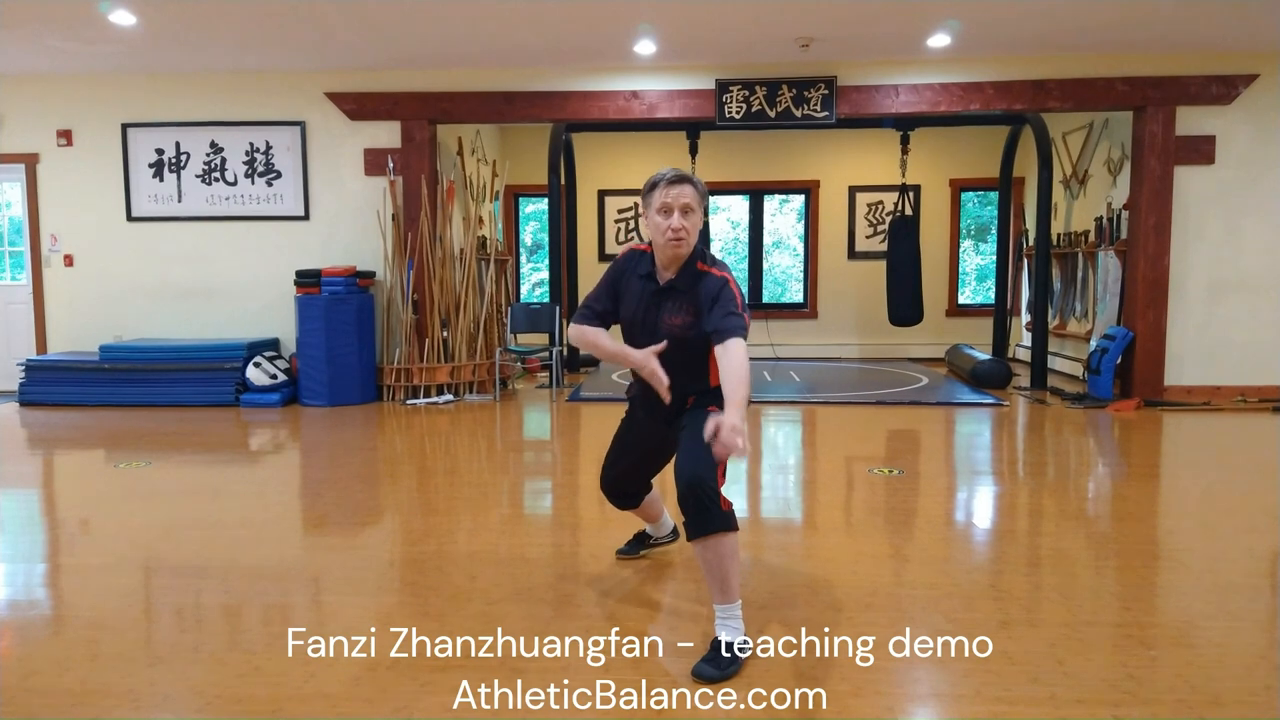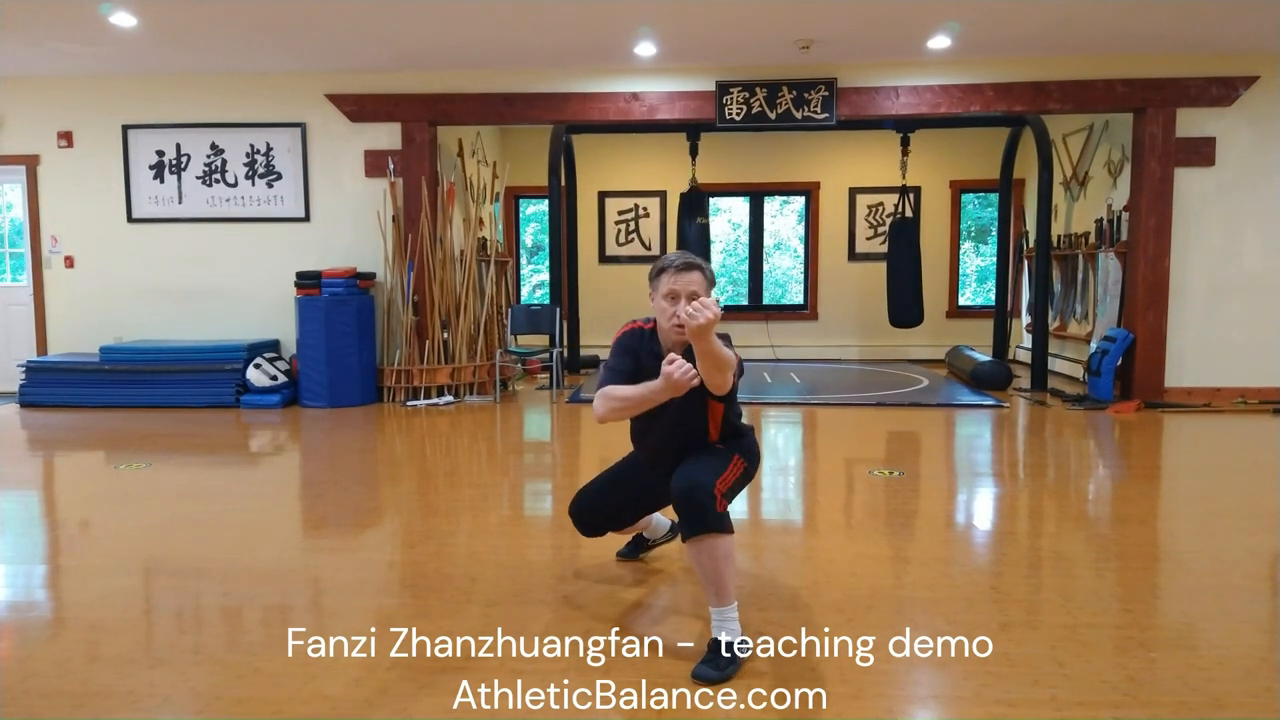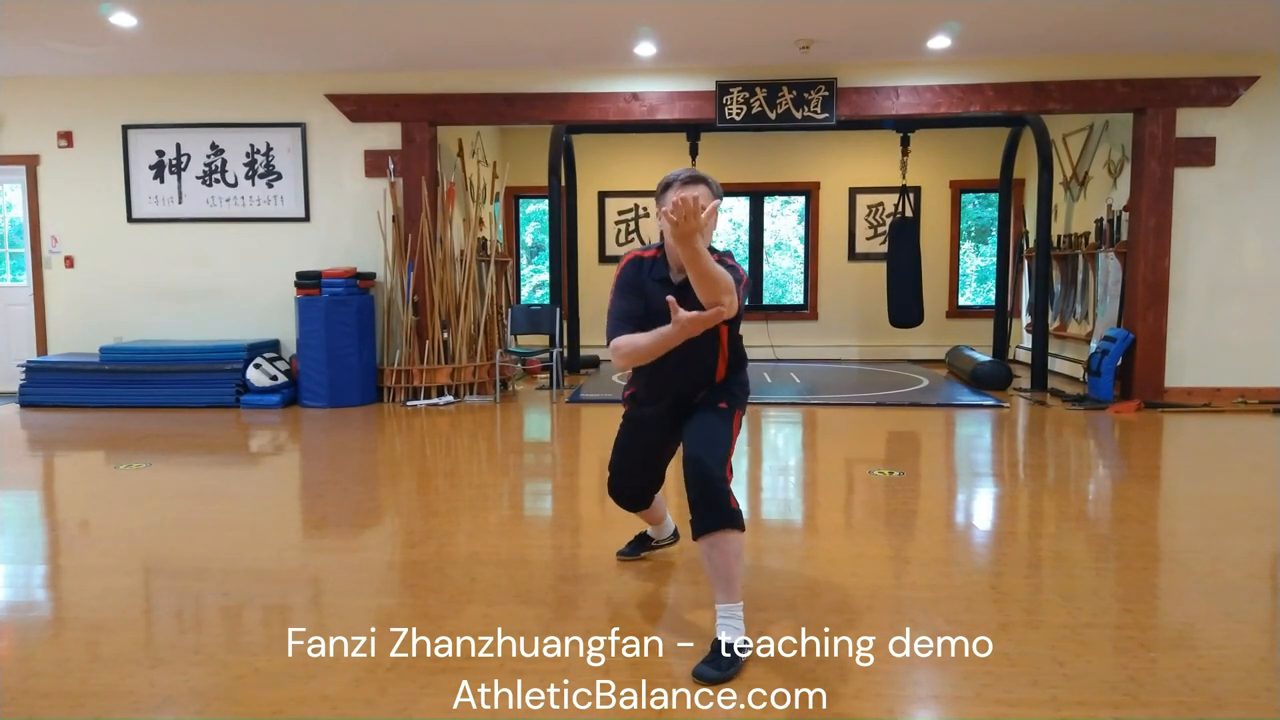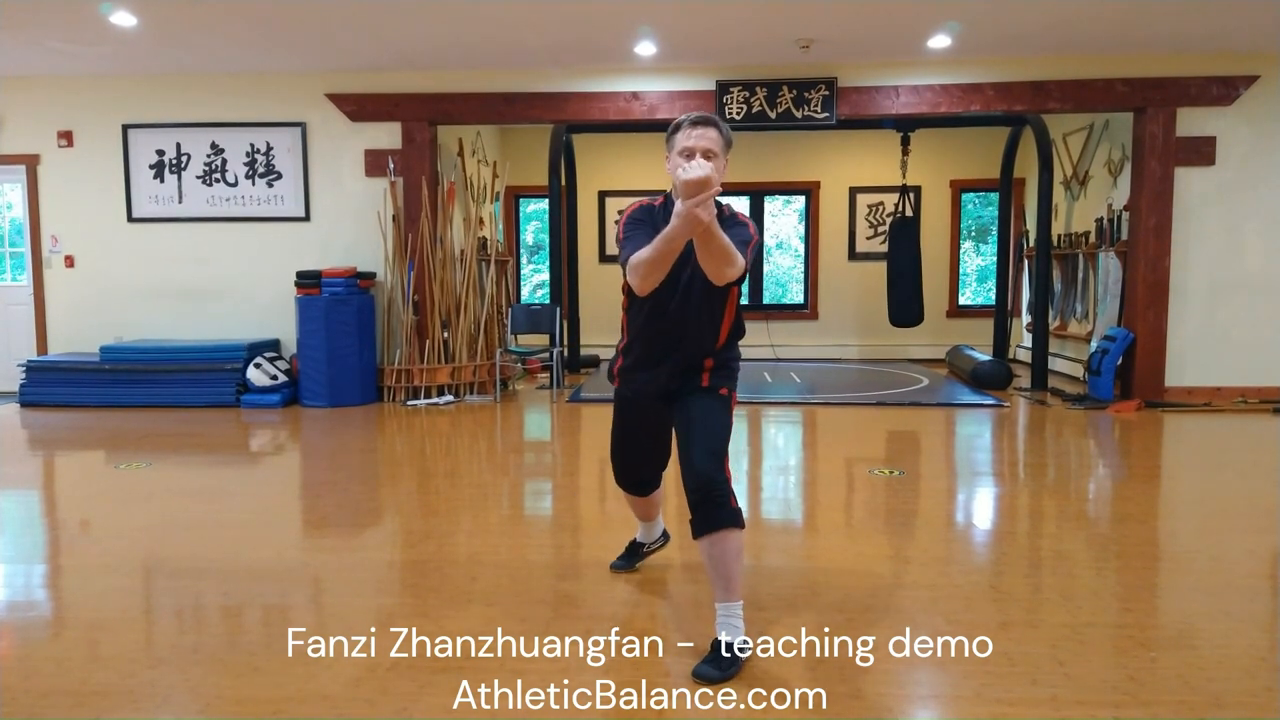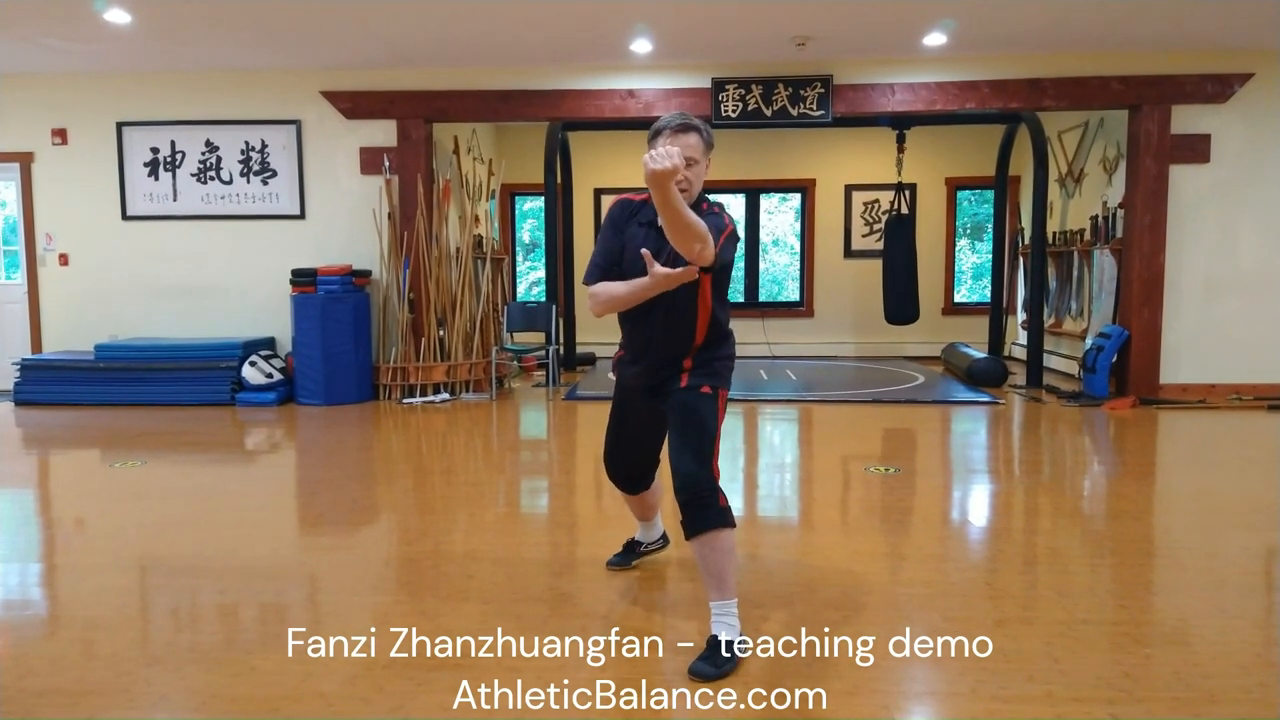
dt=1s
person 1, frame 1
left shoulder: (715, 281)
right shoulder: (628, 266)
left elbow: (733, 347)
right elbow: (579, 328)
left wrist: (734, 414)
right wrist: (633, 357)
left hip: (705, 401)
right hip: (650, 400)
left knee: (697, 486)
right knee: (618, 485)
left ankle: (731, 632)
right ankle: (660, 529)
person 1, frame 2
left shoulder: (717, 351)
right shoulder: (633, 339)
left elbow: (720, 379)
right elbow: (603, 408)
left wrist: (704, 337)
right wrist: (664, 387)
left hip: (721, 452)
right hip: (657, 457)
left knee: (695, 491)
right knee: (586, 514)
left ankle: (728, 634)
right ankle: (657, 528)
person 1, frame 3
left shoulder: (724, 268)
right shoulder: (636, 267)
left elbow: (722, 303)
right elbow: (619, 353)
left wrist: (694, 247)
right wrist: (678, 330)
left hip: (714, 395)
right hip: (650, 398)
left knee: (707, 483)
right knee: (626, 488)
left ankle: (731, 633)
right ankle: (661, 532)
person 1, frame 4
left shoulder: (737, 226)
right shoulder: (640, 217)
left elbow: (724, 272)
right elbow: (639, 279)
left wrist: (703, 218)
right wrist: (679, 226)
left hip: (706, 374)
right hip: (638, 373)
left knee: (707, 482)
right knee: (633, 475)
left ankle: (732, 633)
right ankle: (651, 534)
person 1, frame 5
left shoulder: (718, 222)
right shoulder: (623, 213)
left elbow: (694, 246)
right elbow: (596, 300)
left wrist: (665, 190)
right wrist: (656, 282)
left hip: (698, 370)
right hip: (638, 366)
left knee: (695, 482)
right knee: (625, 468)
left ankle: (727, 630)
right ankle: (650, 535)
